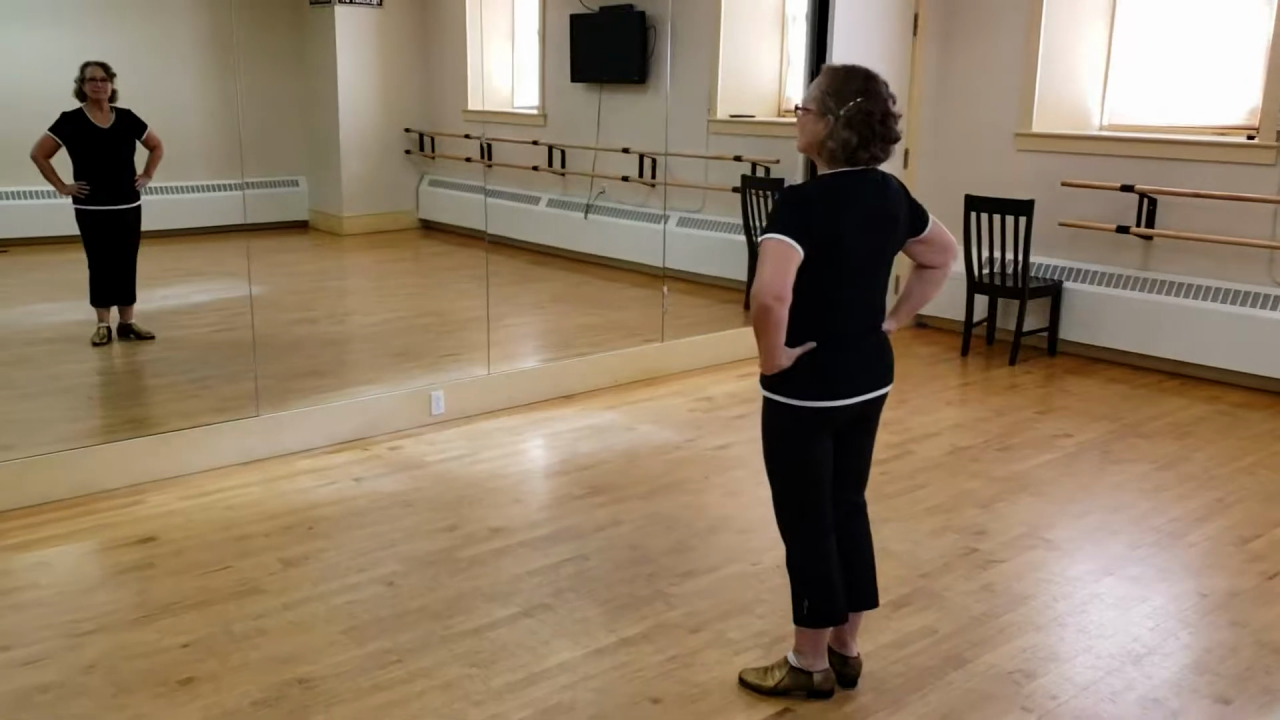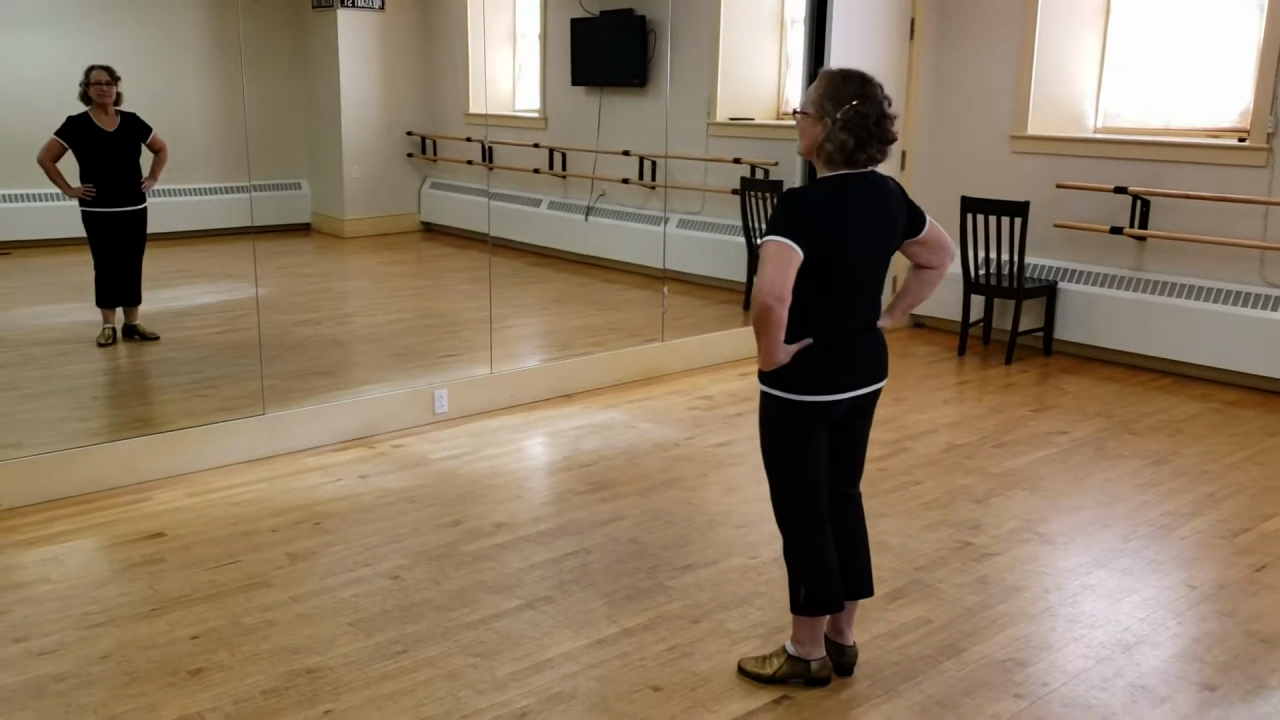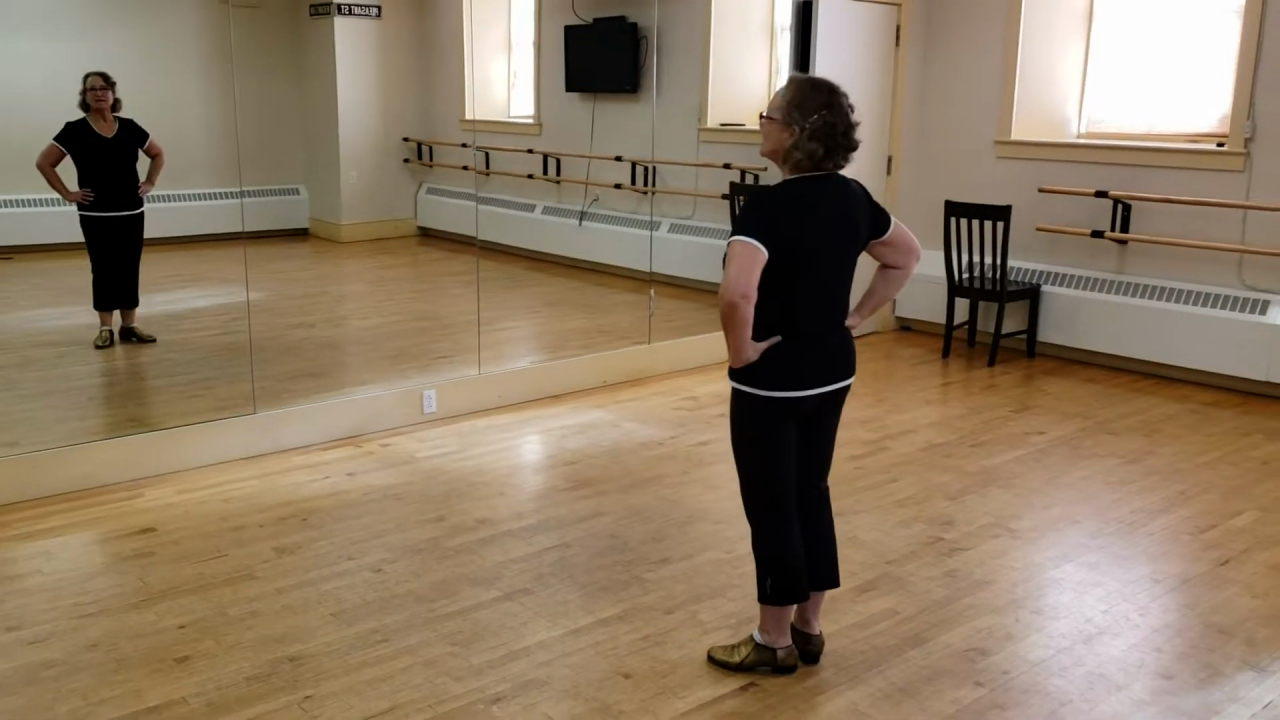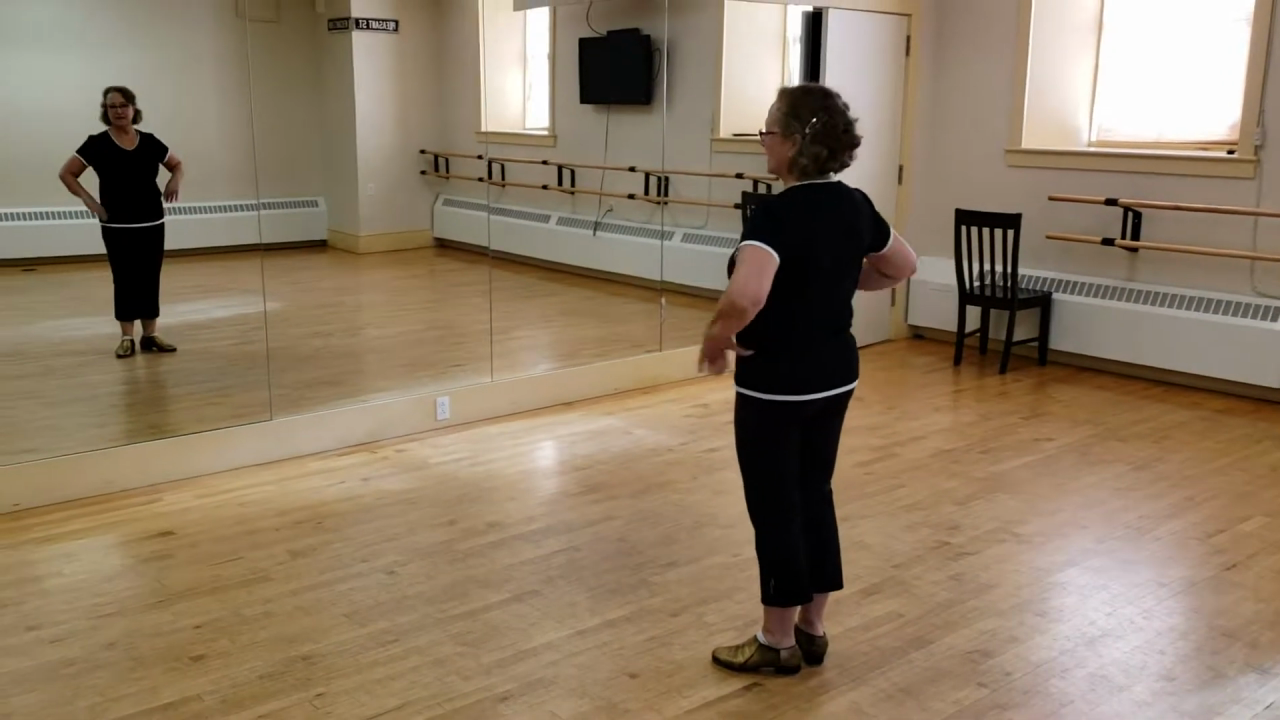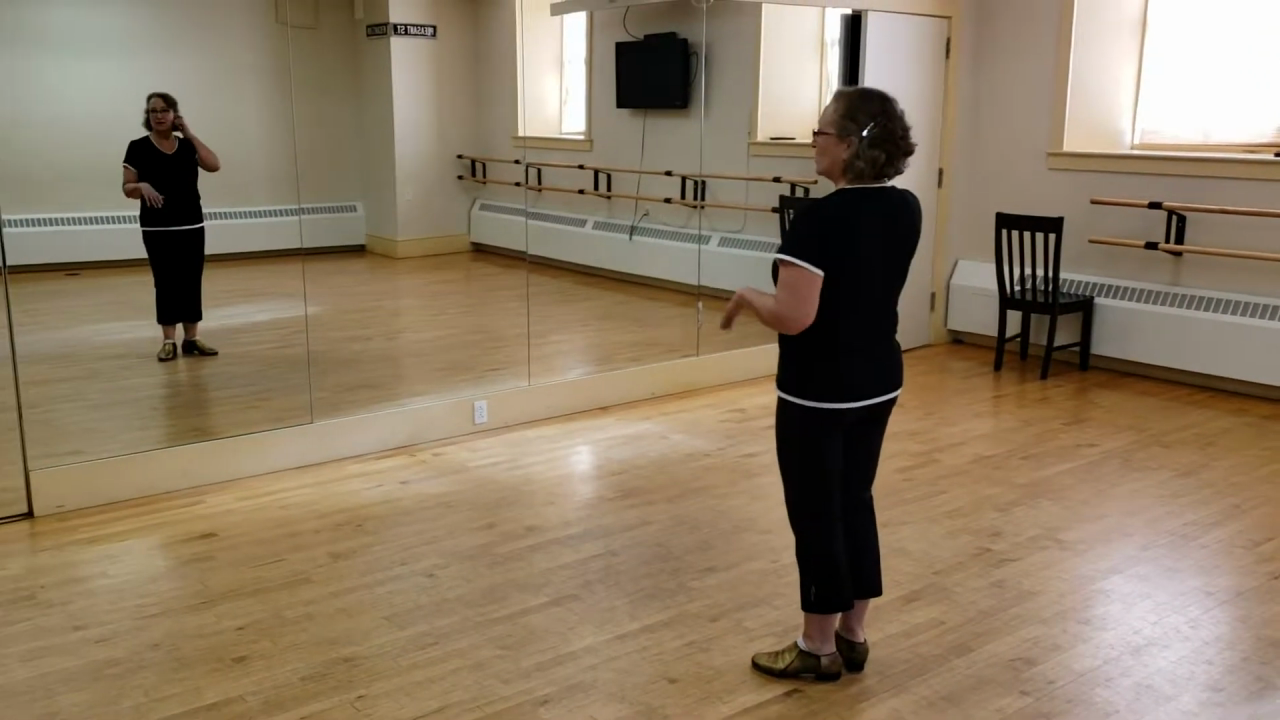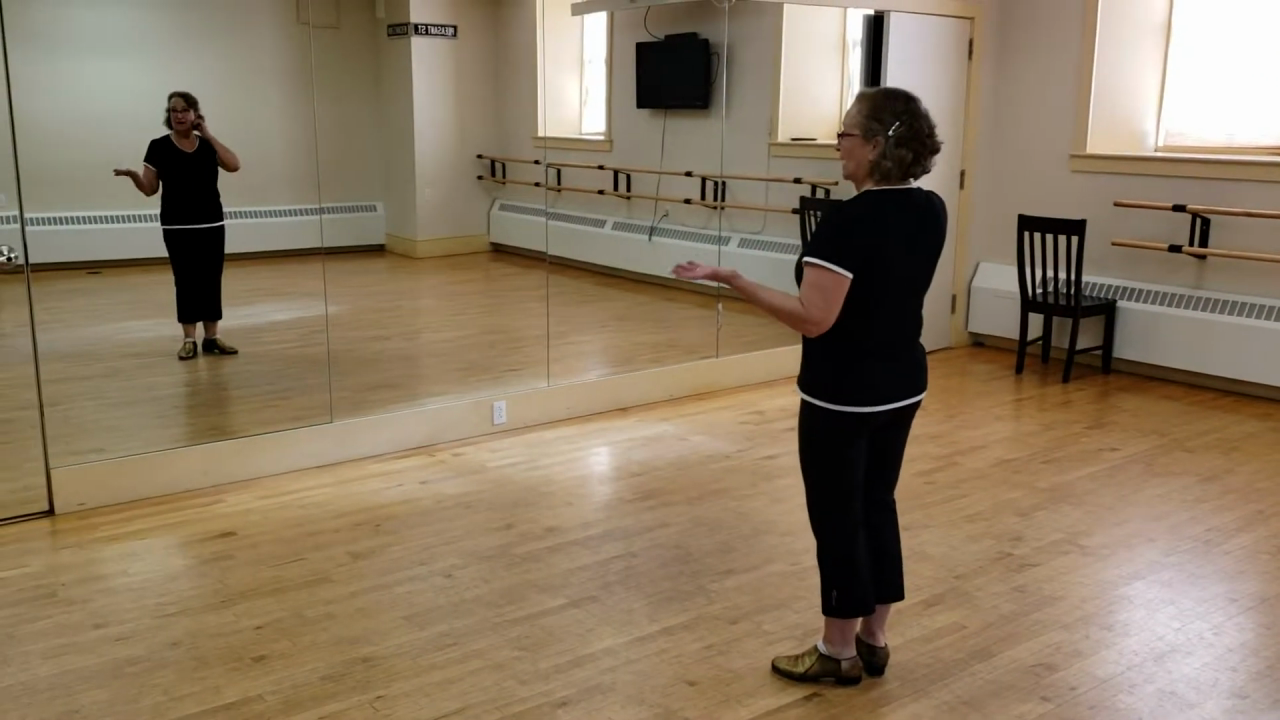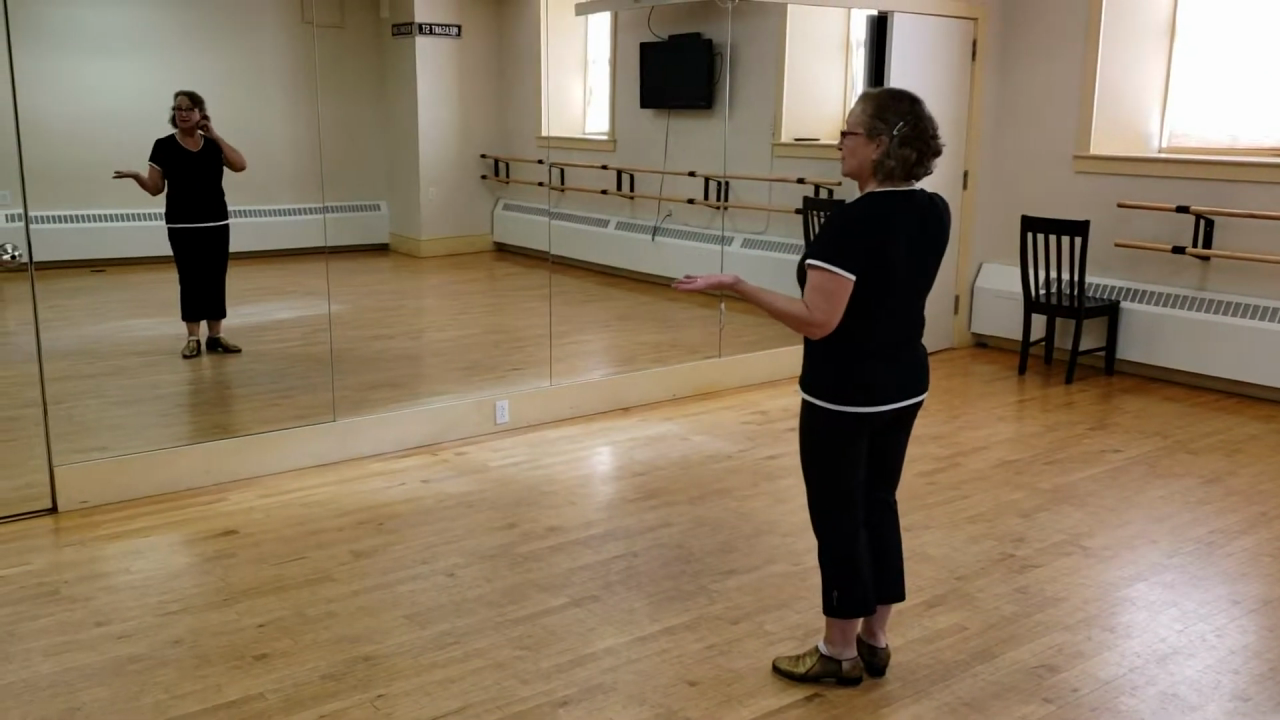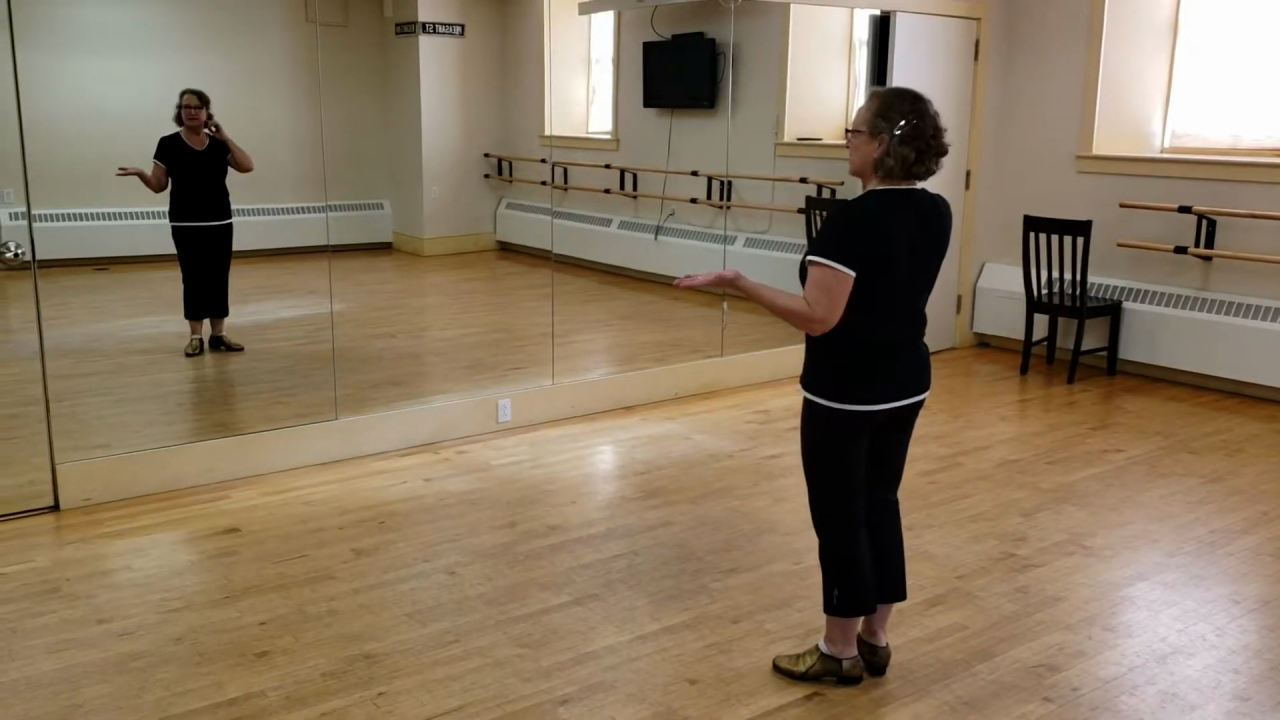
dt=0.5s
person 1, frame 1
left shoulder: (803, 202)
right shoulder: (889, 193)
left elbow: (770, 295)
right elbow: (943, 255)
left wrist: (773, 355)
left hip: (807, 389)
right hip: (869, 377)
left knee: (806, 522)
right knee: (847, 508)
left ankle: (810, 664)
right ankle: (846, 650)
person 1, frame 2
left shoulder: (802, 205)
right shoulder: (887, 195)
left elbow: (771, 295)
right elbow: (940, 255)
left wrist: (771, 353)
left hip: (803, 385)
right hip: (864, 373)
left knee: (803, 512)
right knee: (842, 499)
left ankle: (808, 652)
right ankle: (842, 638)
person 1, frame 3
left shoulder: (768, 205)
right shoulder: (850, 196)
left elbow: (737, 293)
right elbow: (907, 255)
left wrist: (740, 351)
right wrist: (856, 315)
left hip: (773, 381)
right hip: (833, 371)
left knee: (771, 506)
right knee: (811, 493)
left ankle: (774, 641)
right ankle: (809, 628)
person 1, frame 4
left shoulder: (776, 215)
right shoulder: (853, 205)
left elbow: (744, 298)
right elbow: (899, 270)
left wrist: (717, 337)
left hip: (775, 387)
right hip: (836, 375)
left knee: (776, 509)
right knee: (813, 496)
left ankle: (779, 643)
right ankle: (814, 627)
person 1, frame 5
left shoulder: (822, 218)
right shoulder: (906, 210)
left elbow: (792, 316)
left wrist: (744, 297)
left hip: (818, 393)
right hip: (880, 383)
left knee: (817, 515)
right knee: (855, 502)
left ankle: (818, 649)
right ankle: (853, 636)
person 1, frame 6
left shoulder: (849, 221)
right shoulder: (930, 211)
left elbow: (813, 316)
left wrist: (732, 279)
left hip: (842, 396)
right hip: (902, 386)
left knee: (837, 517)
right knee: (877, 506)
left ankle: (839, 653)
right ankle: (874, 640)
person 1, frame 7
left shoulder: (853, 222)
right shoulder: (933, 213)
left elbow: (817, 319)
left wrist: (736, 285)
left hip: (843, 396)
right hip: (904, 386)
left knee: (838, 518)
right knee: (878, 506)
left ankle: (840, 653)
right ankle: (874, 640)
person 1, frame 8
left shoulder: (854, 220)
right shoulder: (936, 214)
left elbow: (817, 315)
left wrist: (737, 282)
left hip: (845, 394)
right hip: (906, 385)
left knee: (840, 516)
right knee: (880, 505)
left ankle: (840, 652)
right ankle: (876, 640)
person 2, frame 1
left shoulder: (127, 118)
right shoulder: (70, 121)
left elbow: (156, 146)
right elbow: (38, 154)
left wrist: (147, 175)
right wrist: (61, 186)
left hip: (128, 206)
right hip: (91, 208)
left knee: (126, 264)
right knee: (100, 265)
left ankle: (127, 322)
right ankle: (103, 325)
person 2, frame 2
left shoulder: (132, 122)
right shoulder: (76, 125)
left elbow: (161, 149)
right elbow: (45, 157)
left wrist: (153, 178)
right wrist: (68, 189)
left hip: (134, 208)
right hip: (98, 211)
left knee: (132, 266)
right knee: (106, 267)
left ankle: (132, 323)
right ankle: (108, 326)
person 2, frame 3
left shoulder: (129, 128)
right shoulder: (75, 131)
left elbow: (158, 154)
right elbow: (44, 162)
left wrist: (150, 183)
right wrist: (67, 194)
left hip: (131, 212)
right hip: (96, 214)
left knee: (129, 269)
right knee: (103, 270)
left ankle: (129, 325)
right ankle: (105, 329)
person 2, frame 4
left shoulder: (150, 141)
right shoulder: (97, 144)
left elbow: (177, 164)
right elbow: (66, 173)
left wrist: (175, 180)
right wrist: (88, 197)
left hip: (152, 222)
right hip: (117, 225)
left knee: (150, 278)
right knee: (125, 280)
left ankle: (150, 335)
right ankle: (126, 338)
person 2, frame 5
left shoulder: (187, 146)
right shoulder: (138, 148)
left elbow: (213, 165)
right elbow: (127, 189)
left wrist: (189, 134)
right wrist: (141, 187)
left hip: (192, 226)
right hip: (157, 229)
left knee: (192, 281)
right knee: (165, 282)
left ankle: (192, 338)
right ankle: (169, 341)
person 2, frame 6
left shoulder: (207, 145)
right shoulder: (159, 147)
left elbow: (234, 165)
right elbow: (150, 188)
left wrist: (208, 136)
right wrist: (133, 175)
left hip: (211, 224)
right hip: (177, 227)
left knee: (211, 280)
right knee: (186, 281)
left ankle: (212, 337)
right ankle: (189, 340)
person 2, frame 7
left shoulder: (213, 145)
right shoulder: (164, 146)
left elbow: (240, 165)
right elbow: (156, 188)
left wrist: (215, 136)
right wrist: (136, 176)
left hip: (216, 223)
right hip: (182, 225)
left knee: (216, 279)
right knee: (190, 280)
left ankle: (215, 335)
right ankle: (193, 338)
person 2, frame 8
left shoulder: (218, 145)
right shoulder: (169, 144)
left elbow: (246, 166)
right elbow: (159, 185)
left wrist: (225, 138)
right wrist: (140, 173)
left hip: (220, 222)
right hip: (186, 224)
left knee: (219, 277)
right knee: (193, 278)
left ankle: (218, 334)
right ankle: (195, 337)
